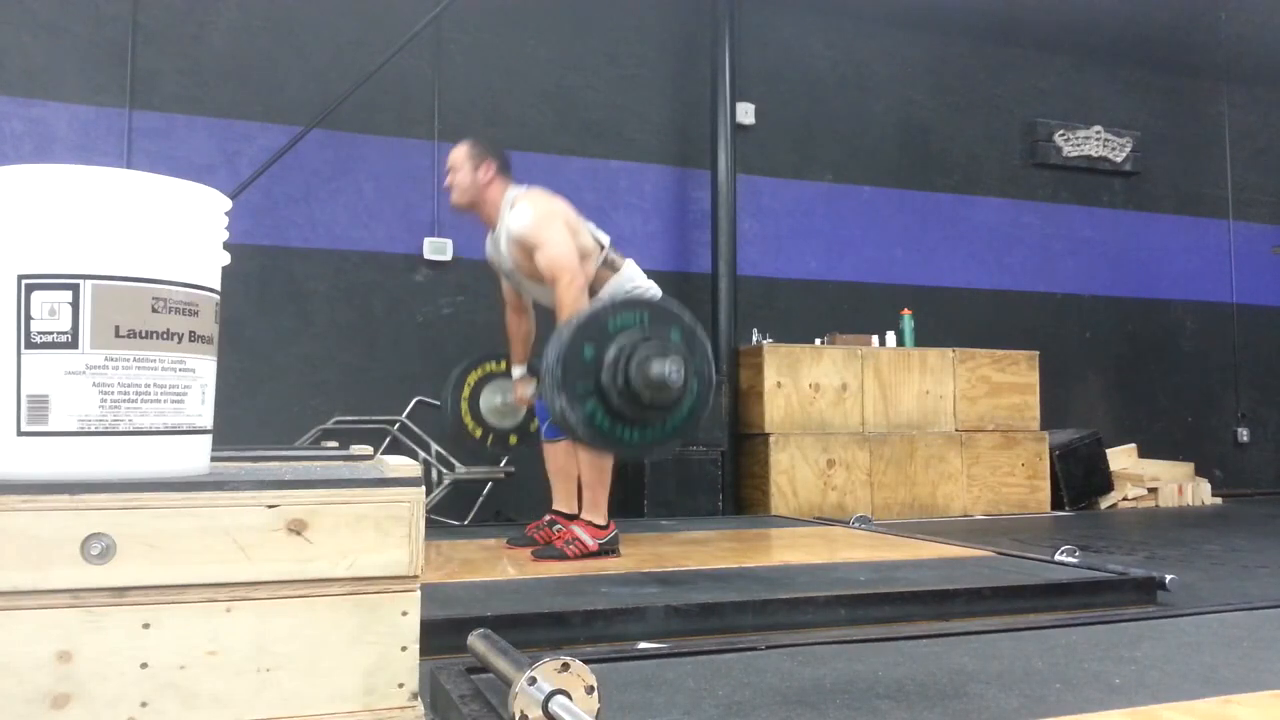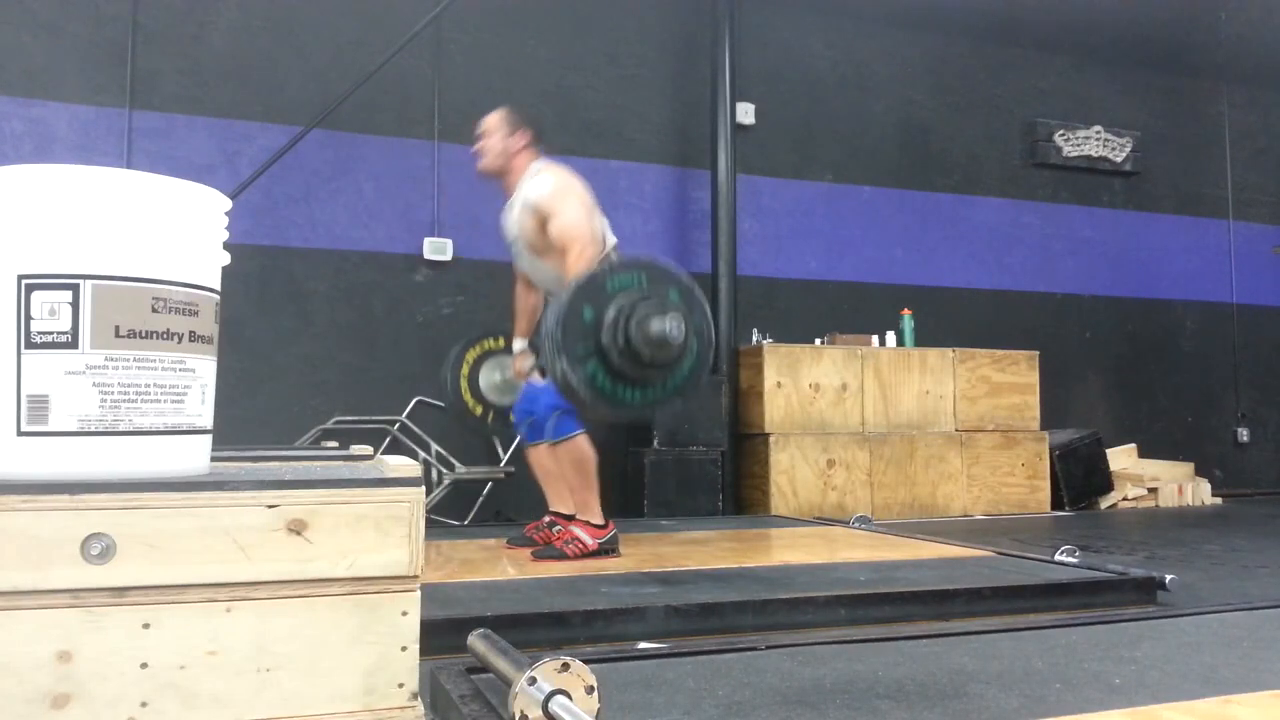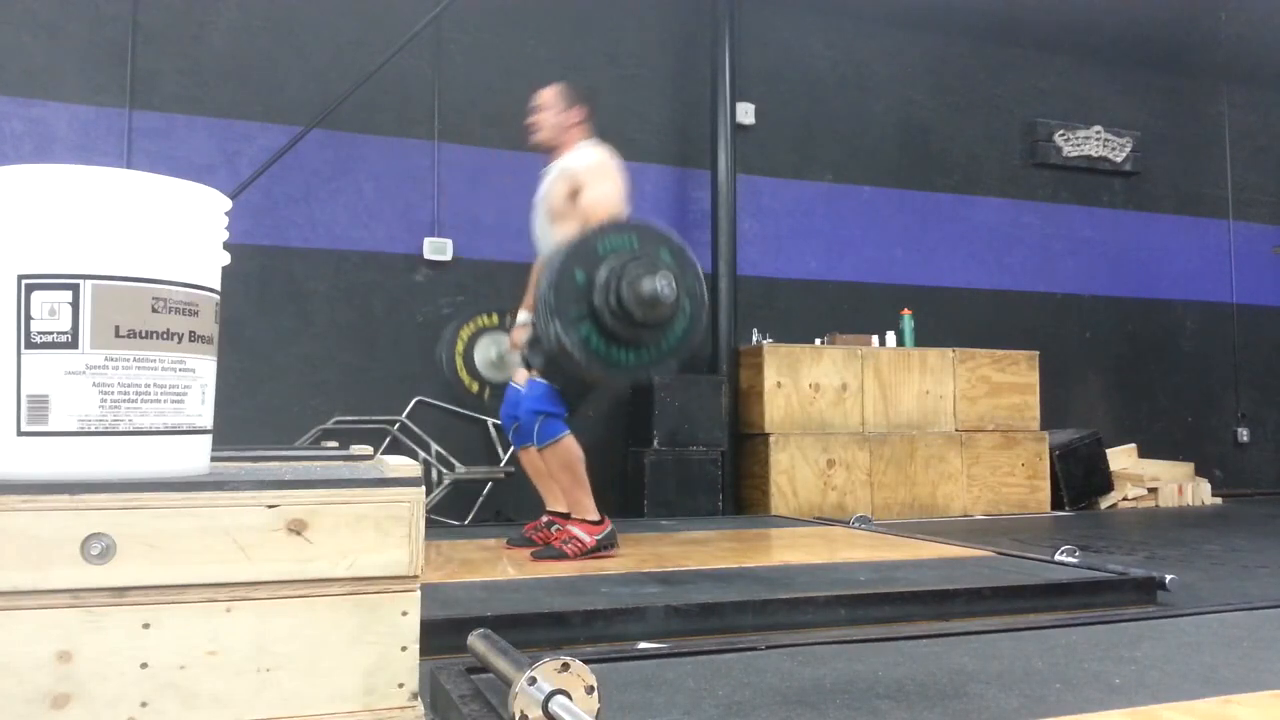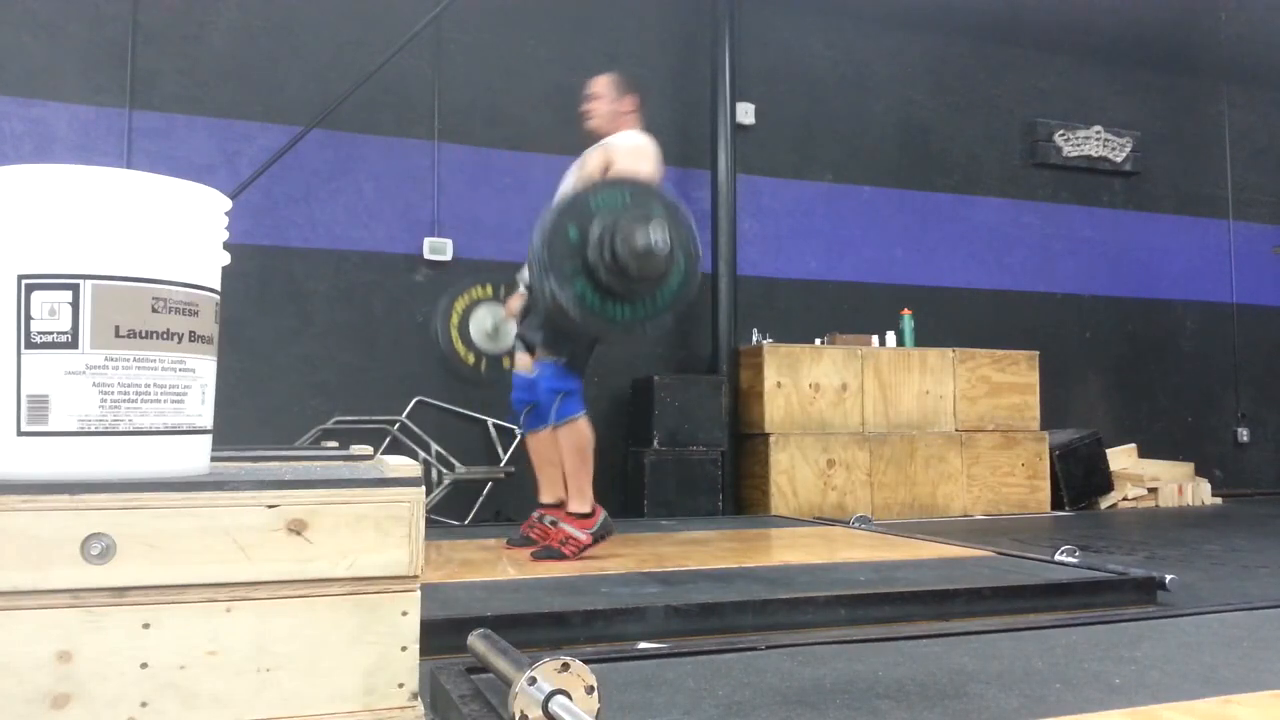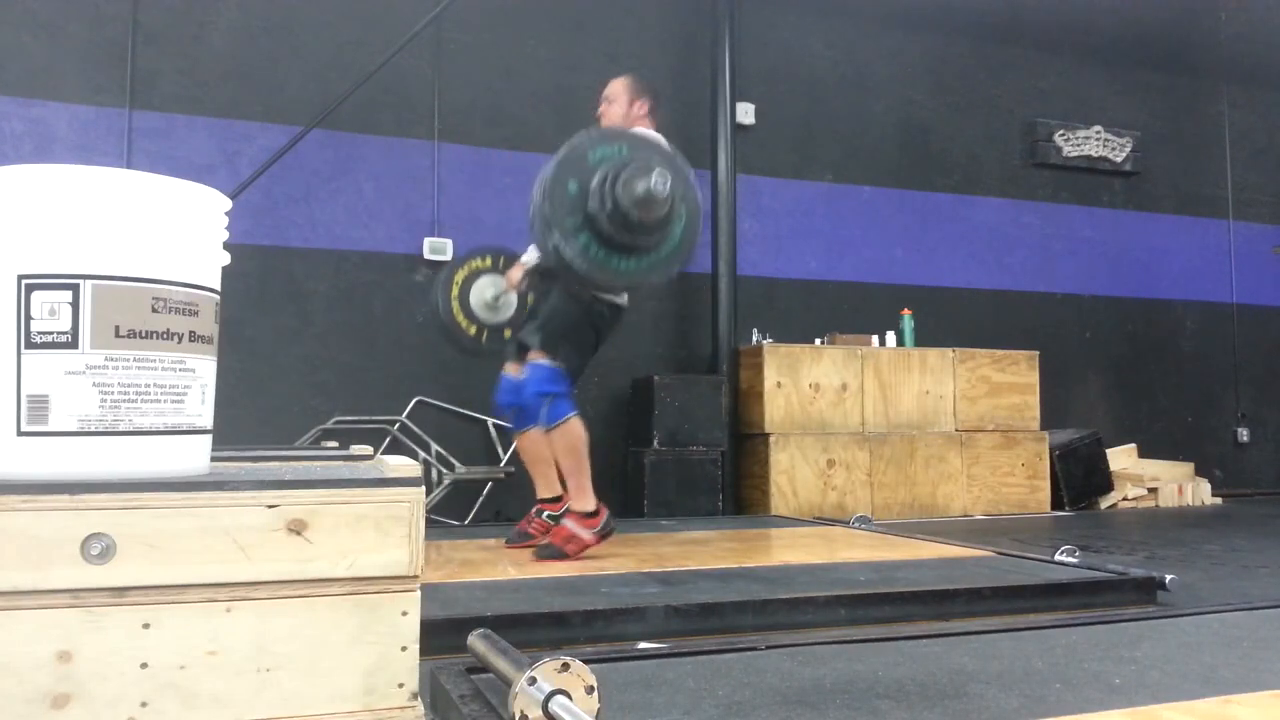
dt=0.1s
person 1, frame 1
left shoulder: (529, 214)
right shoulder: (496, 239)
left elbow: (571, 286)
right elbow: (518, 311)
right wrist: (520, 374)
right knee: (552, 403)
left ankle: (597, 528)
right ankle: (563, 519)
person 1, frame 2
left shoulder: (550, 186)
right shoulder: (517, 205)
left elbow: (581, 256)
right elbow: (527, 283)
right wrist: (521, 347)
left knee: (555, 407)
right knee: (531, 408)
left ankle: (595, 530)
right ankle: (561, 518)
person 1, frame 3
left shoulder: (590, 161)
right shoulder: (557, 173)
left elbow: (604, 231)
right wrist: (525, 318)
left knee: (538, 411)
right knee: (519, 412)
left ankle: (592, 526)
right ankle: (560, 517)
person 1, frame 4
left shoulder: (634, 144)
right shoulder: (598, 153)
right wrist: (526, 283)
left knee: (554, 389)
right knee: (528, 391)
left ankle: (585, 517)
right ankle: (552, 511)
person 1, frame 5
left shoulder: (645, 145)
right wrist: (529, 261)
left hip: (586, 284)
right hip: (556, 279)
left knee: (543, 390)
right knee: (513, 394)
left ankle: (587, 515)
right ankle: (550, 507)
